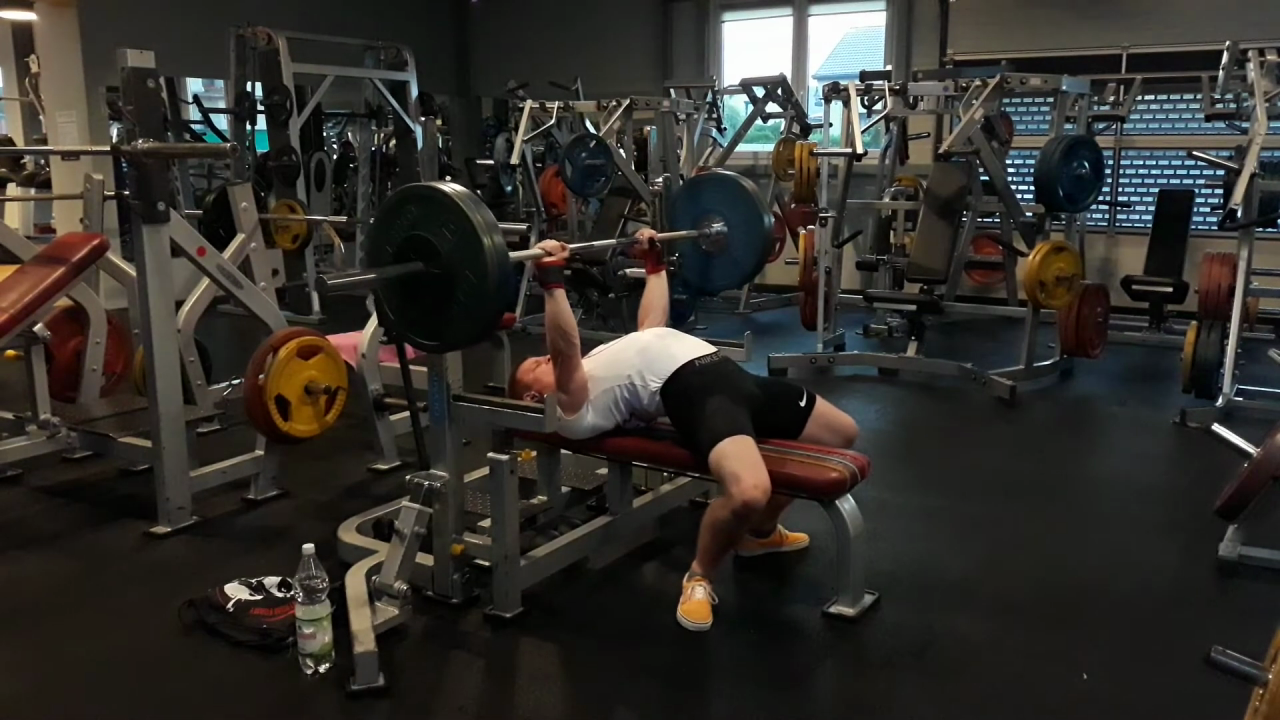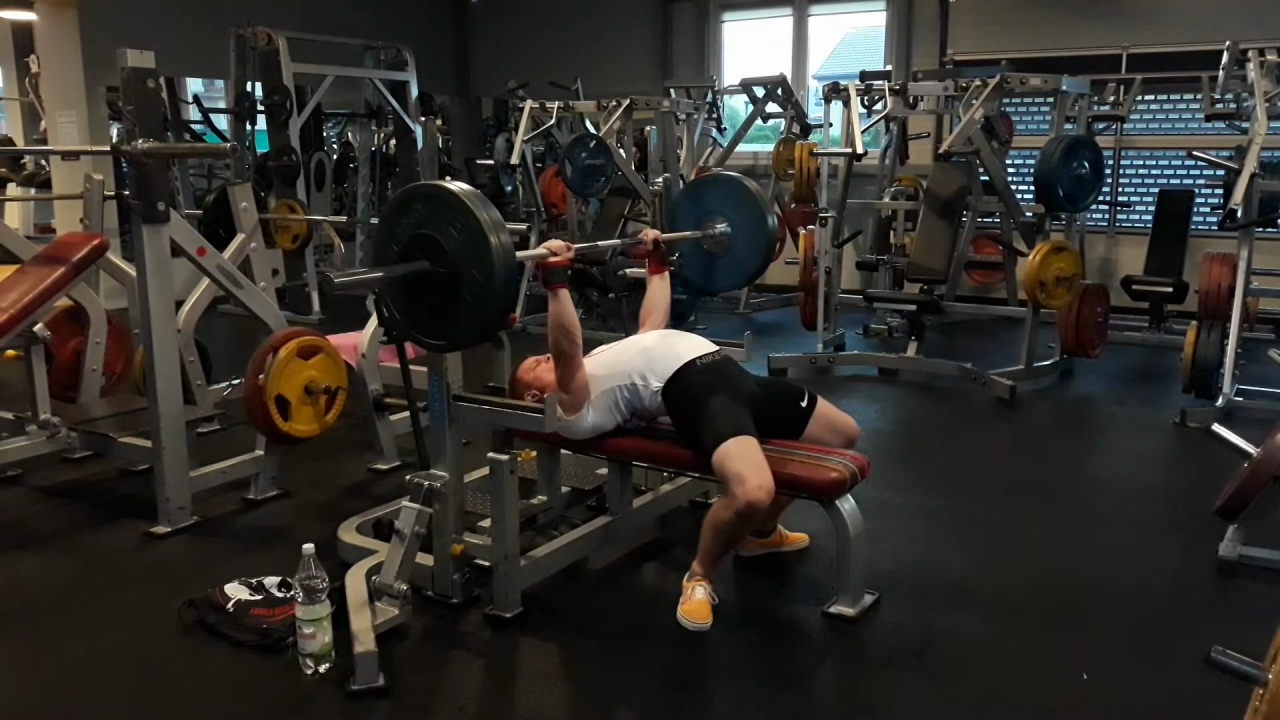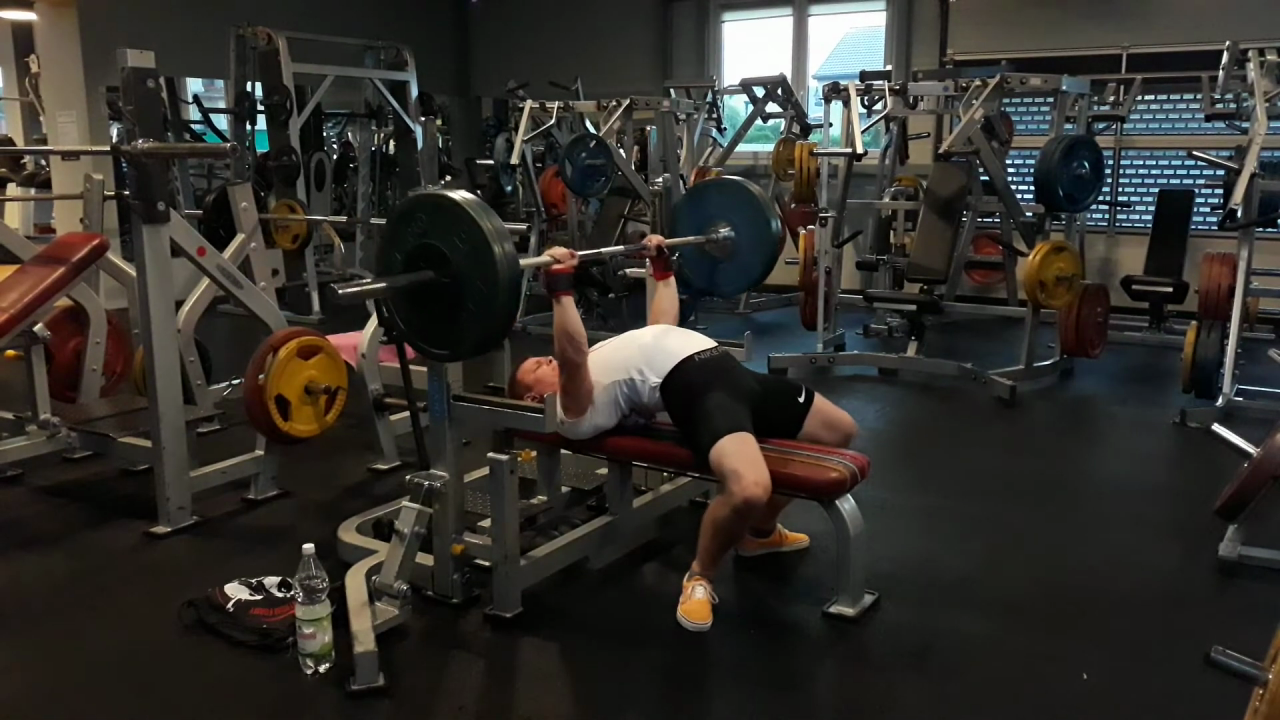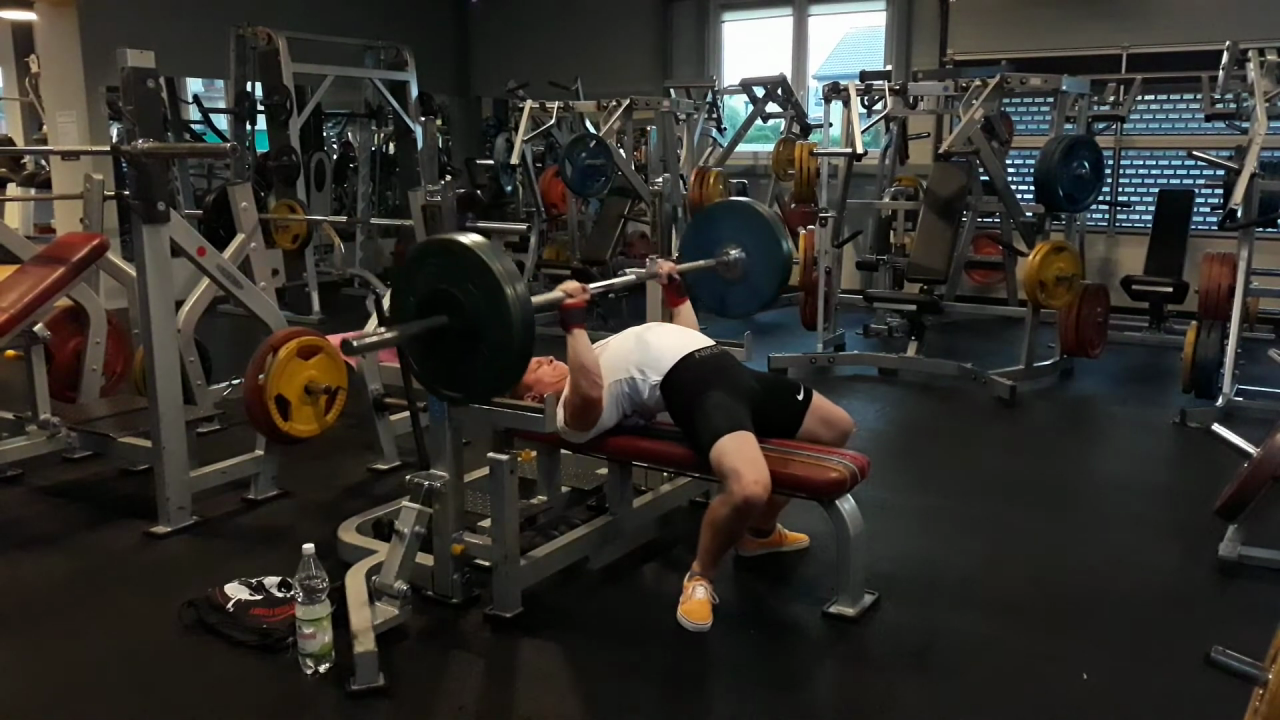
dt=0.4s
person 1, frame 1
left shoulder: (599, 367)
right shoulder: (572, 409)
left elbow: (652, 324)
right elbow: (564, 348)
left wrist: (653, 260)
right wrist: (551, 279)
left knee: (842, 434)
right knee: (748, 492)
left ankle: (760, 532)
right ankle: (698, 576)
person 1, frame 2
left shoulder: (602, 367)
right shoulder: (575, 411)
left elbow: (653, 324)
right elbow: (566, 350)
left wrist: (657, 260)
right wrist: (555, 279)
left knee: (843, 436)
right knee: (752, 494)
left ankle: (761, 532)
right ankle: (699, 577)
person 1, frame 3
left shoulder: (604, 369)
right shoulder: (573, 410)
left elbow: (664, 325)
right elbow: (573, 358)
left wrist: (662, 265)
right wrist: (560, 288)
left knee: (841, 432)
right knee: (749, 490)
left ankle: (760, 532)
right ankle: (699, 577)
person 1, frame 4
left shoulder: (604, 363)
right shoulder: (569, 409)
left elbow: (687, 336)
right elbow: (590, 393)
left wrist: (675, 290)
right wrist: (572, 320)
left knee: (837, 431)
right knee: (749, 490)
left ankle: (759, 531)
right ankle: (699, 577)
